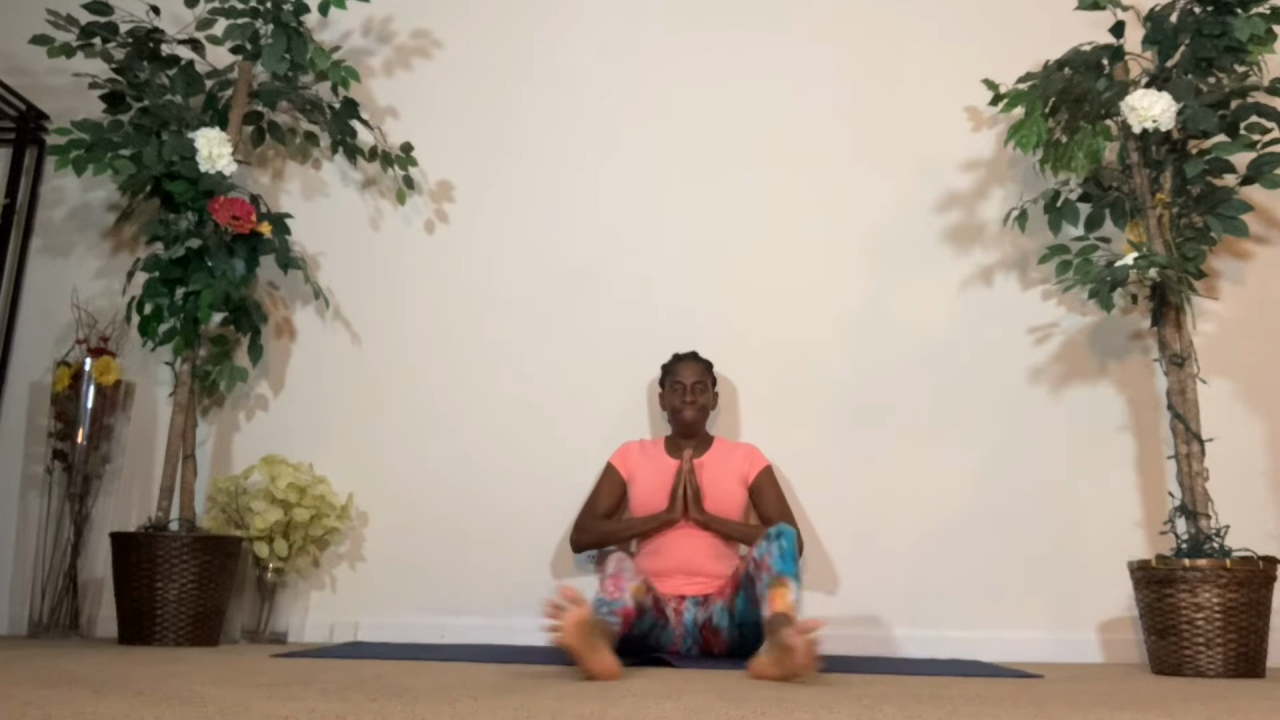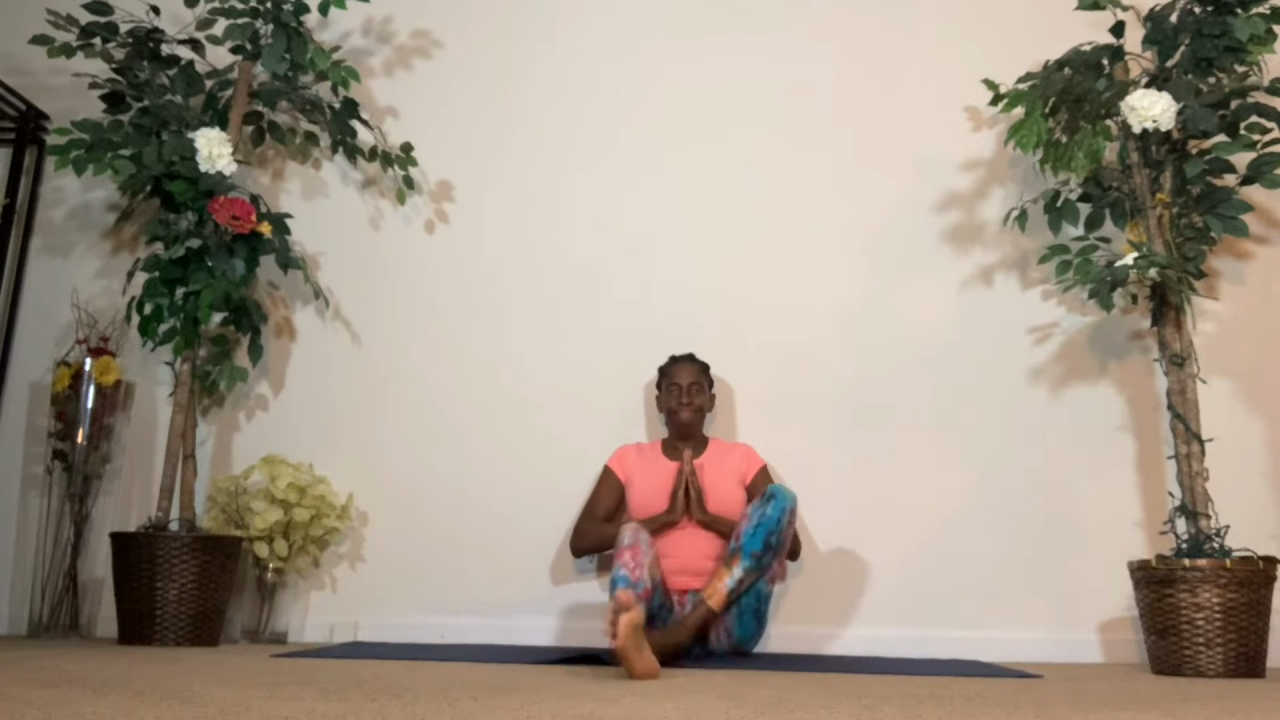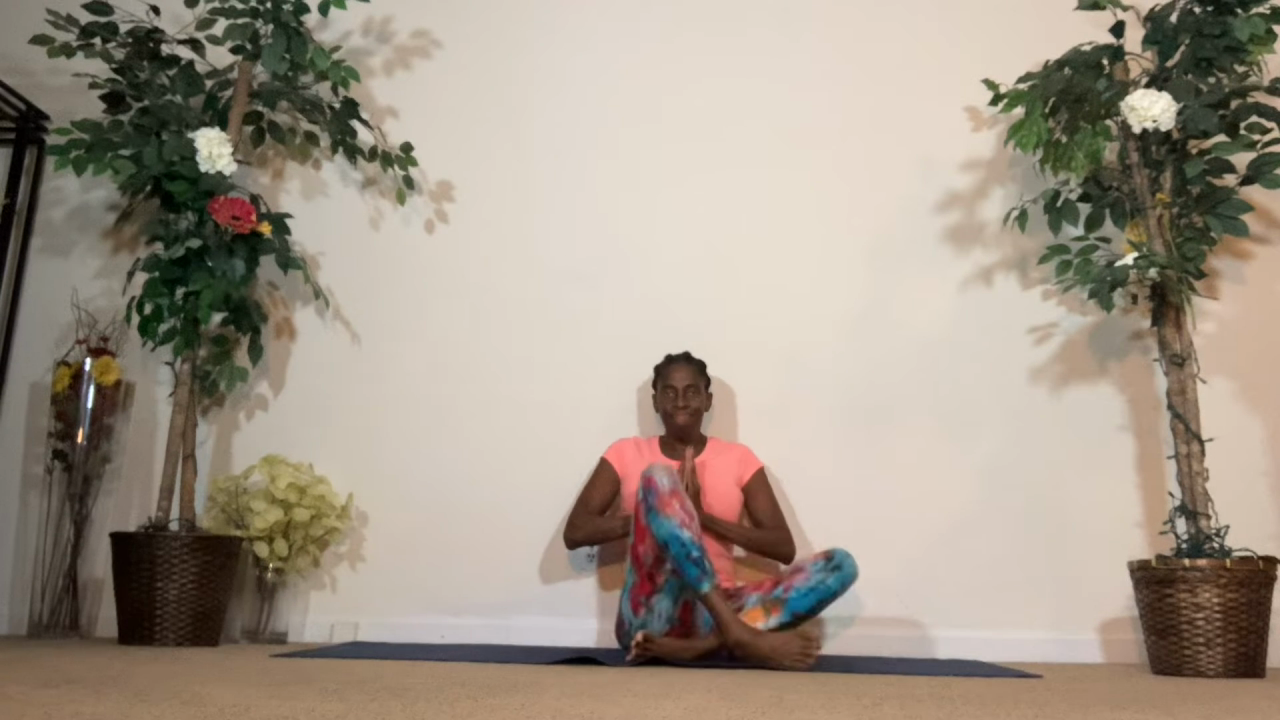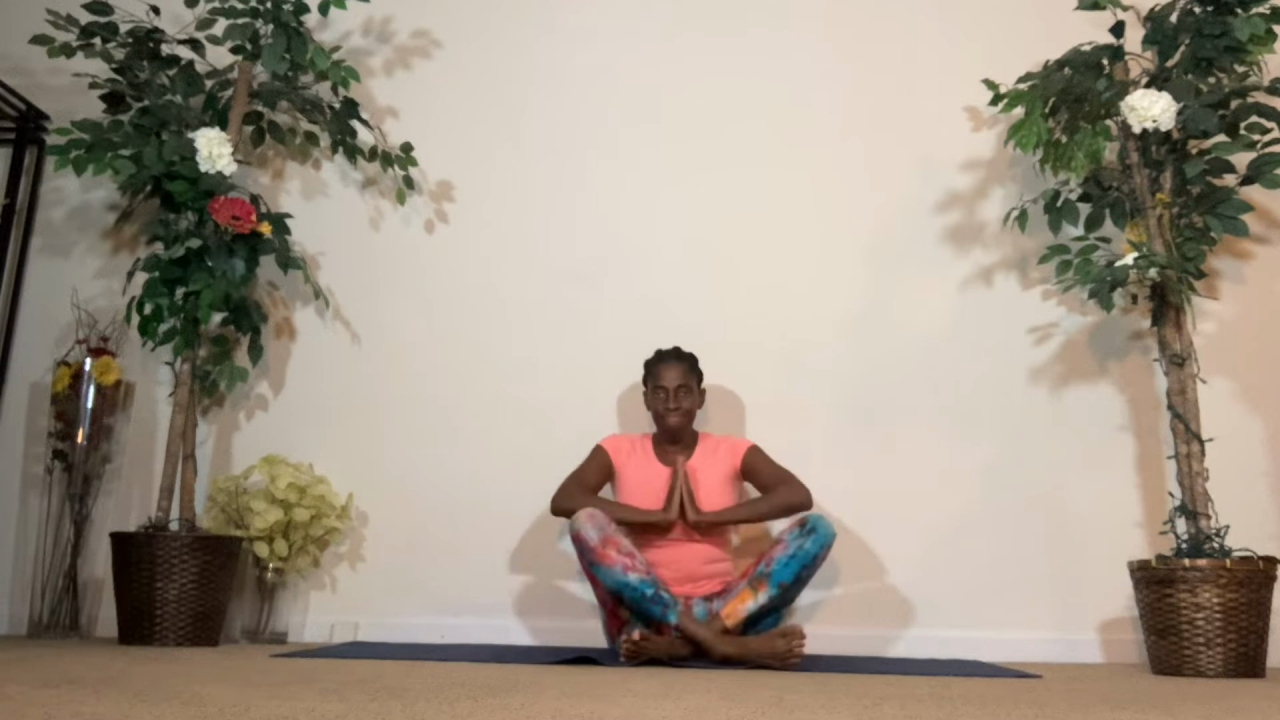
dt=0.4s
person 1, frame 1
left shoulder: (746, 459)
right shoulder: (631, 457)
left elbow: (793, 542)
right elbow: (580, 536)
left wrist: (706, 516)
right wrist: (666, 514)
left hip: (725, 617)
right hip: (654, 619)
left knee: (779, 536)
right knee: (618, 562)
left ankle: (779, 644)
right ankle: (599, 647)
person 1, frame 2
left shoulder: (742, 458)
right shoulder: (629, 459)
left elbow: (790, 546)
right elbow: (580, 541)
left wrist: (706, 517)
right wrist: (667, 516)
left hip: (725, 622)
right hip: (658, 609)
left knee: (780, 497)
right knee: (632, 534)
left ankle: (675, 637)
right ankle: (636, 638)
person 1, frame 3
left shoulder: (738, 458)
right shoulder: (625, 453)
left elbow: (783, 547)
right elbow: (575, 532)
left wrist: (702, 516)
right wrist: (663, 512)
left hip: (719, 611)
right hip: (654, 615)
left knee: (841, 565)
right knee: (658, 477)
left ankle: (696, 645)
right ankle: (742, 635)
person 1, frame 4
left shoulder: (732, 452)
right shoulder: (619, 450)
left elbow: (799, 496)
right elbow: (562, 501)
left wrist: (701, 516)
right wrist: (663, 516)
left hip: (719, 612)
right hip: (645, 619)
left knee: (817, 529)
right knee: (587, 524)
left ankle: (682, 644)
right ankle: (718, 642)
